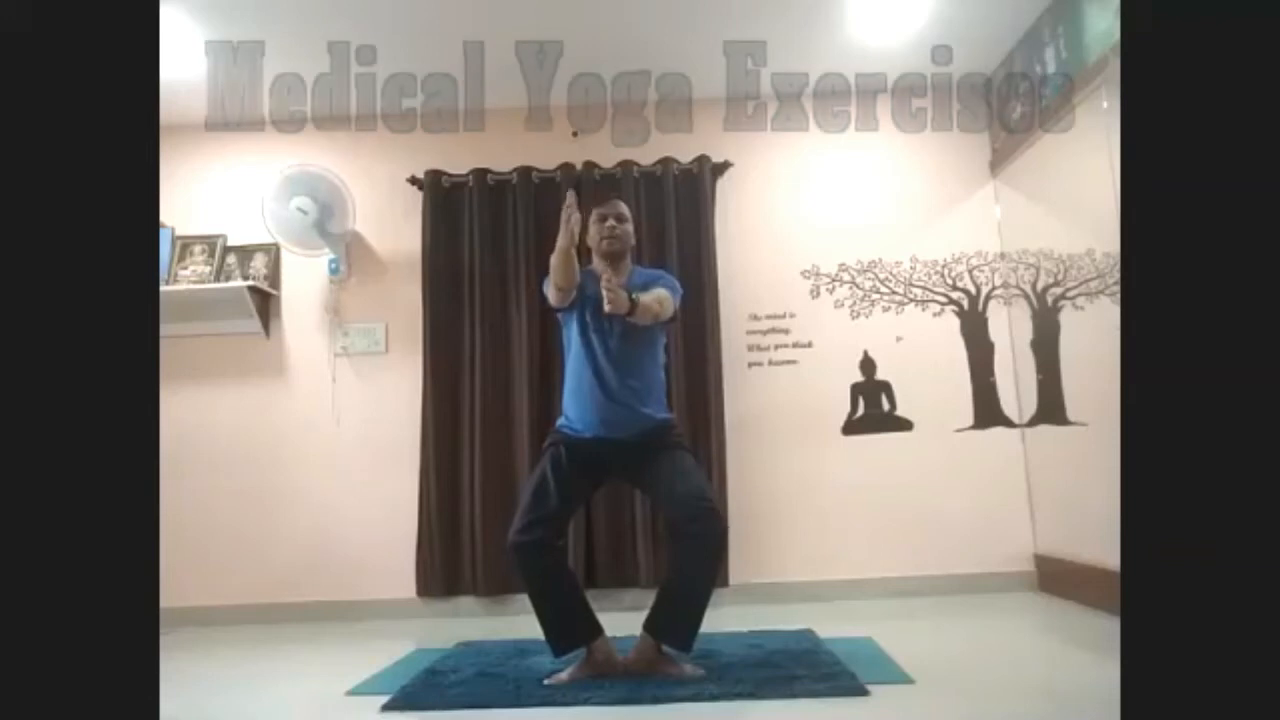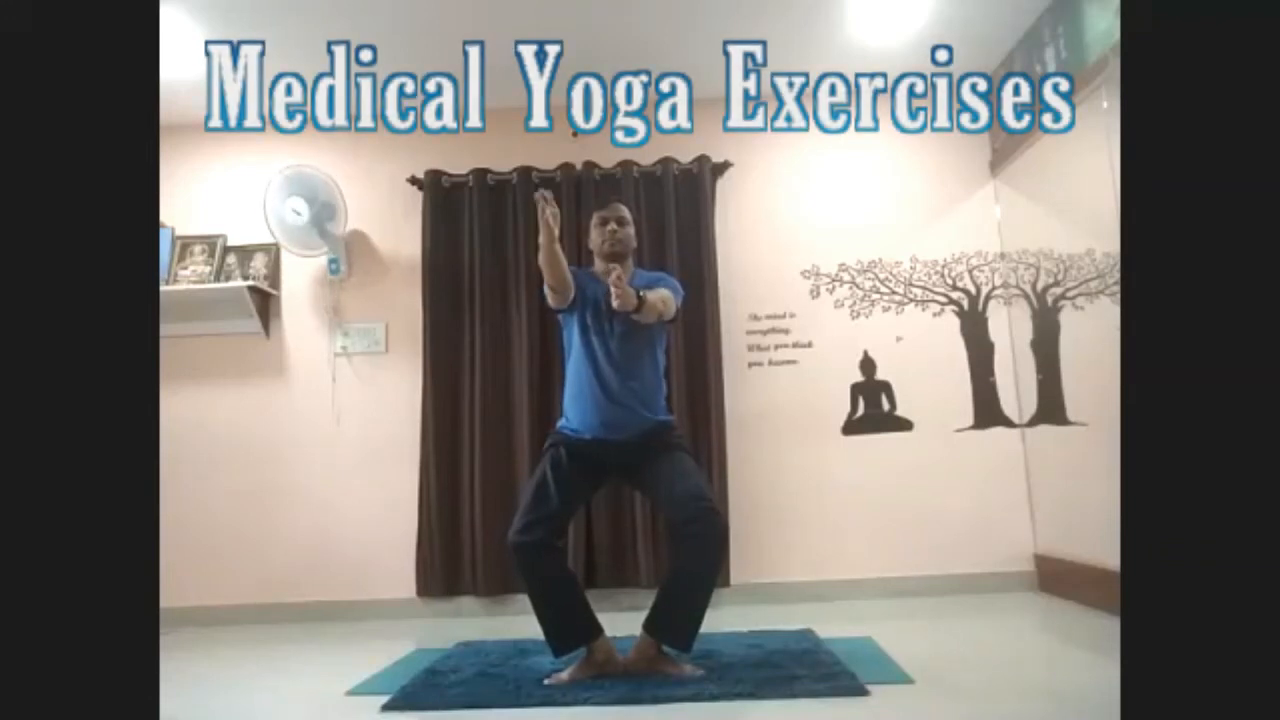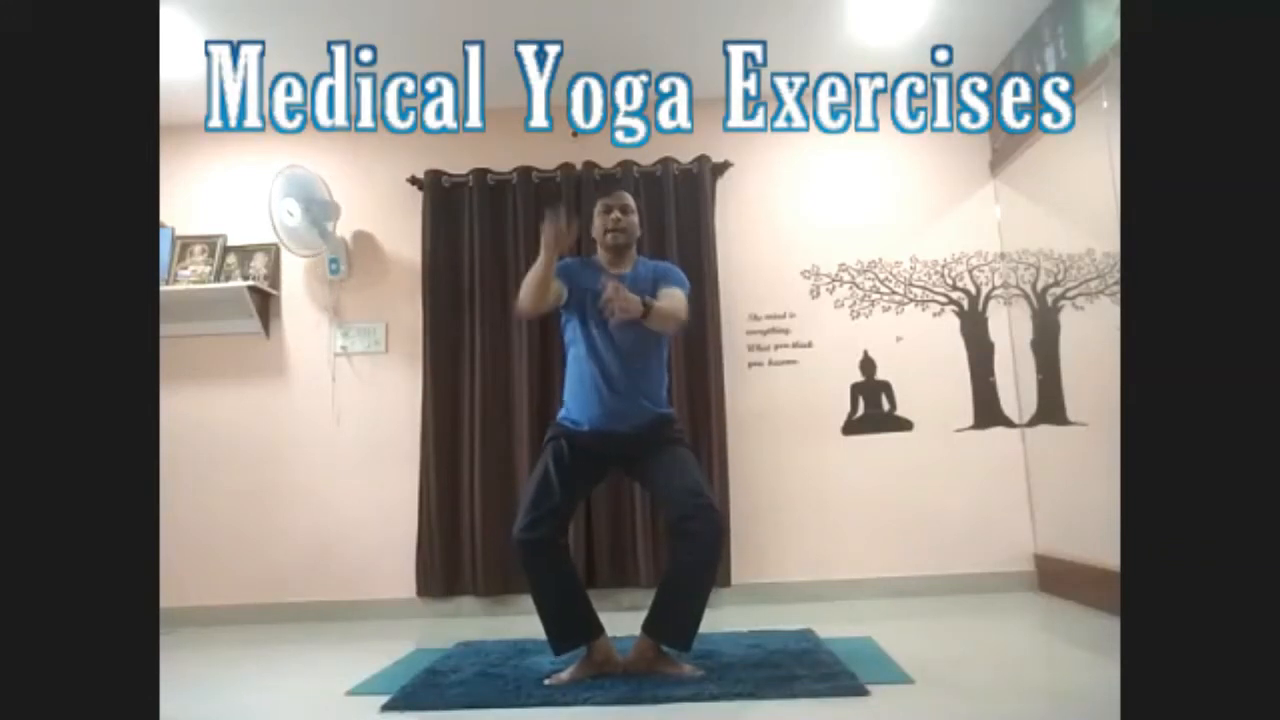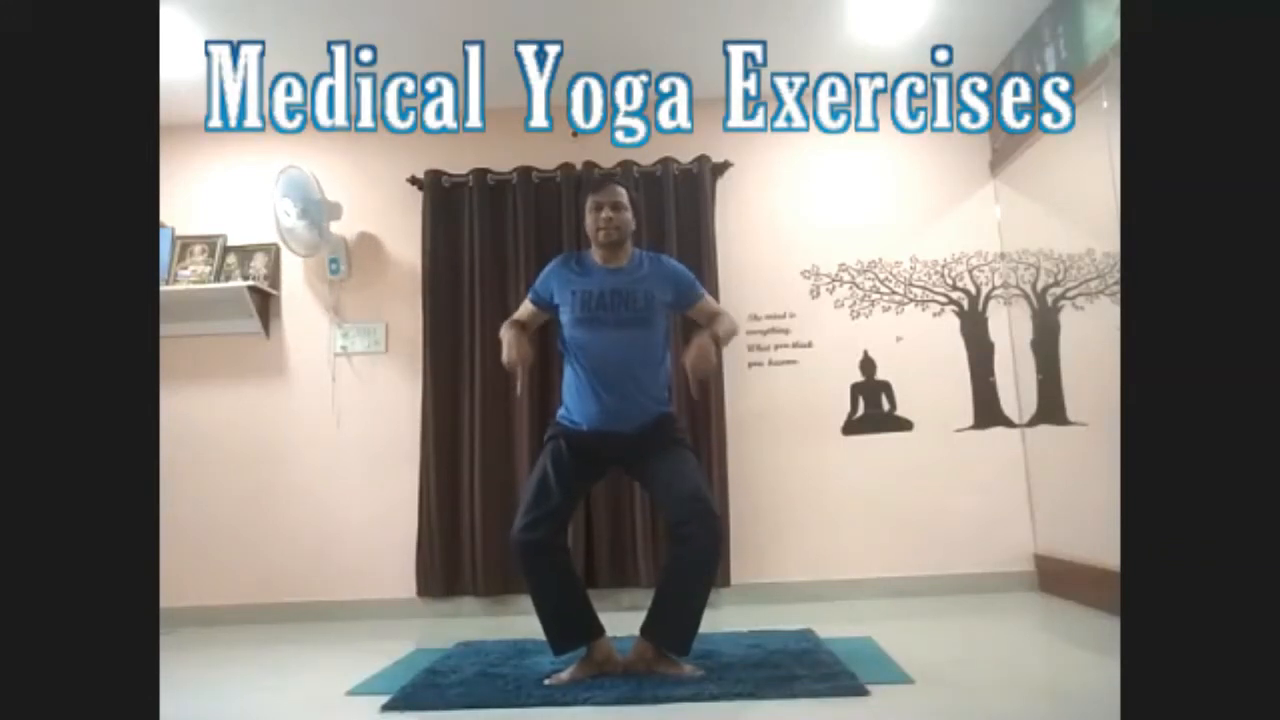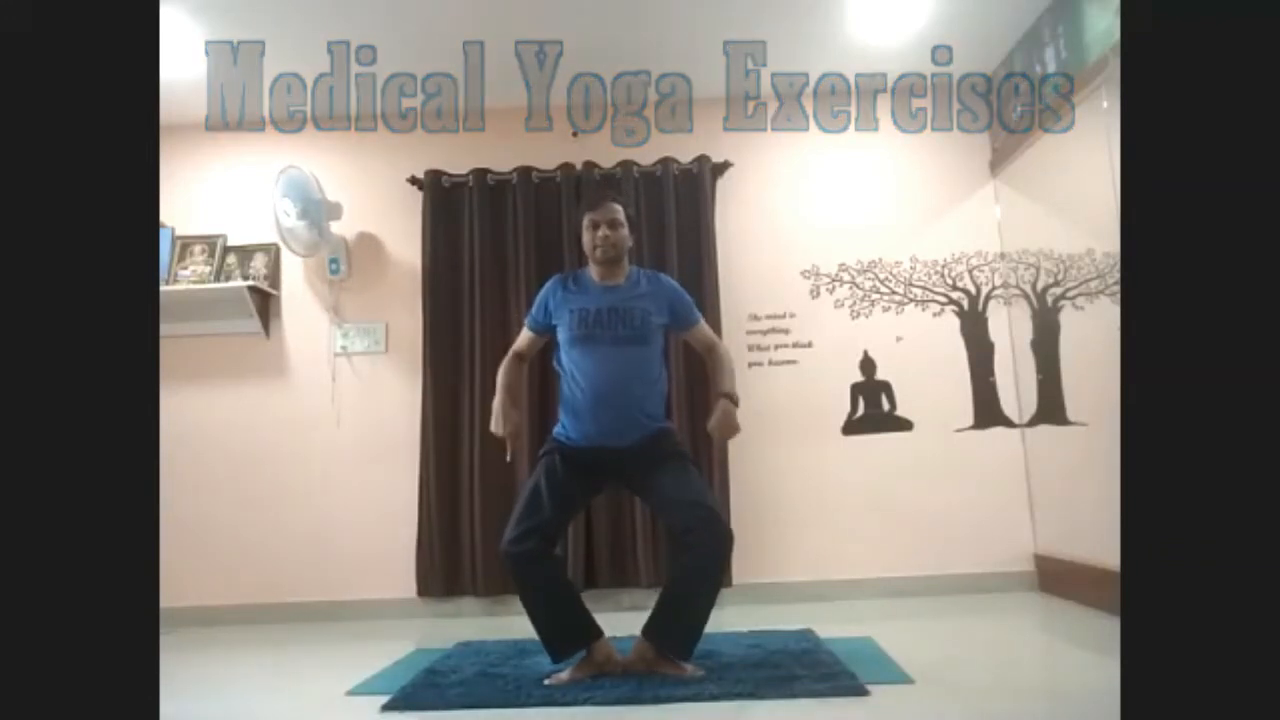
dt=1s
person 1, frame 1
left shoulder: (658, 281)
right shoulder: (573, 284)
left elbow: (657, 307)
right elbow: (560, 287)
left wrist: (627, 304)
right wrist: (564, 239)
left hip: (651, 434)
right hip: (578, 437)
left knee: (705, 526)
right knee: (527, 538)
left ankle: (653, 648)
right ankle: (595, 650)
person 1, frame 2
left shoulder: (659, 284)
right shoulder: (575, 285)
left elbow: (660, 307)
right elbow: (555, 284)
left wrist: (635, 301)
right wrist: (548, 236)
left hip: (651, 436)
right hip: (578, 438)
left knee: (705, 525)
right knee: (527, 538)
left ankle: (651, 647)
right ankle: (594, 649)
person 1, frame 3
left shoulder: (664, 275)
right shoulder: (572, 274)
left elbow: (674, 314)
right elbow: (528, 306)
left wrist: (639, 307)
right wrist: (548, 253)
left hip: (652, 429)
right hip: (578, 431)
left knee: (703, 523)
right knee: (531, 533)
left ankle: (652, 646)
right ankle: (595, 648)
person 1, frame 4
left shoulder: (666, 273)
right shoulder: (561, 274)
left elbow: (725, 321)
right elbow: (518, 323)
left wrist: (709, 338)
right wrist: (512, 338)
left hip: (653, 429)
right hip: (577, 432)
left knee: (701, 527)
right knee: (530, 535)
left ankle: (654, 646)
right ankle: (593, 648)
person 1, frame 5
left shoulder: (662, 291)
right shoulder: (558, 293)
left elbow: (713, 349)
right elbow: (518, 355)
left wrist: (727, 400)
right wrist: (502, 402)
left hip: (651, 444)
right hip: (573, 448)
left knee: (711, 536)
right knee: (520, 547)
left ankle: (658, 648)
right ankle: (592, 649)
